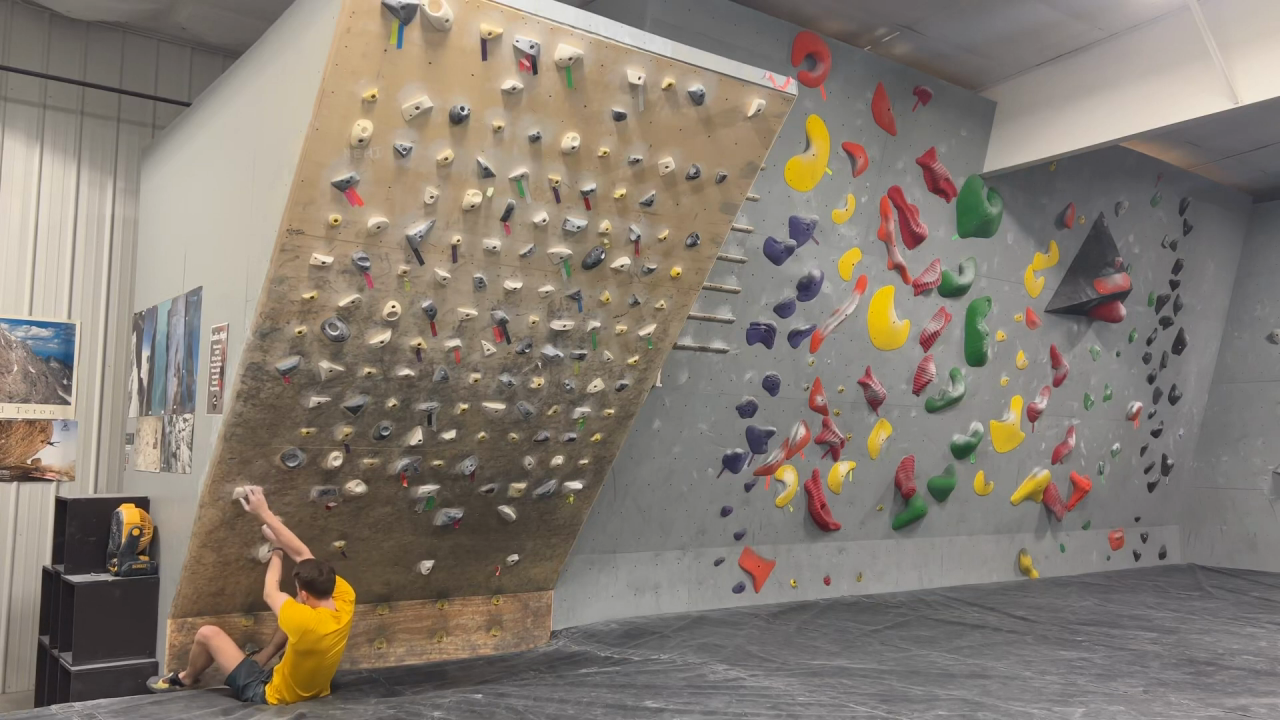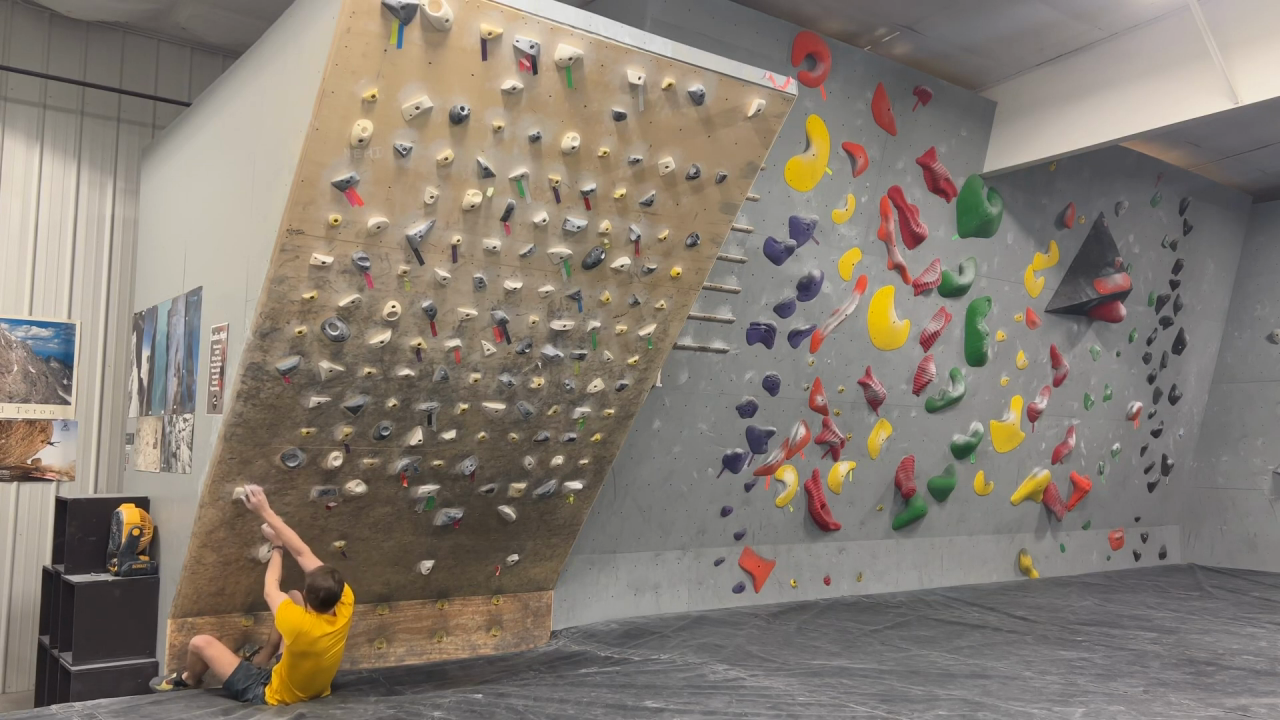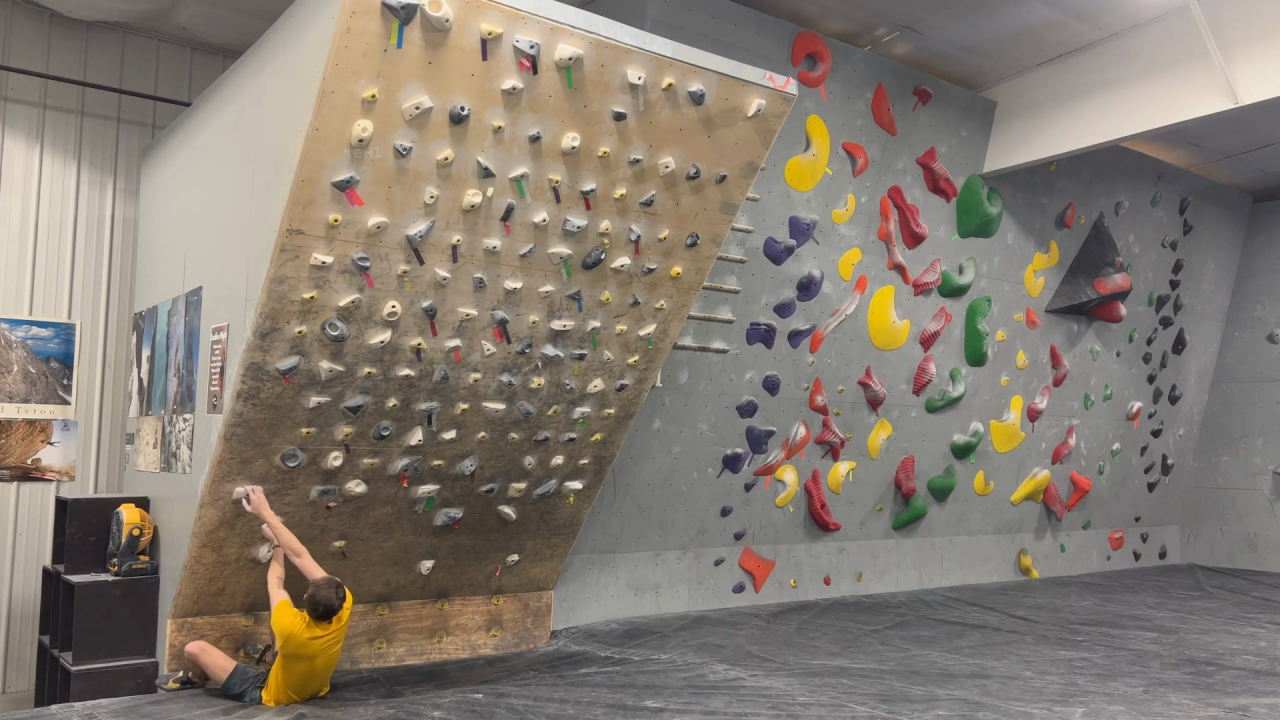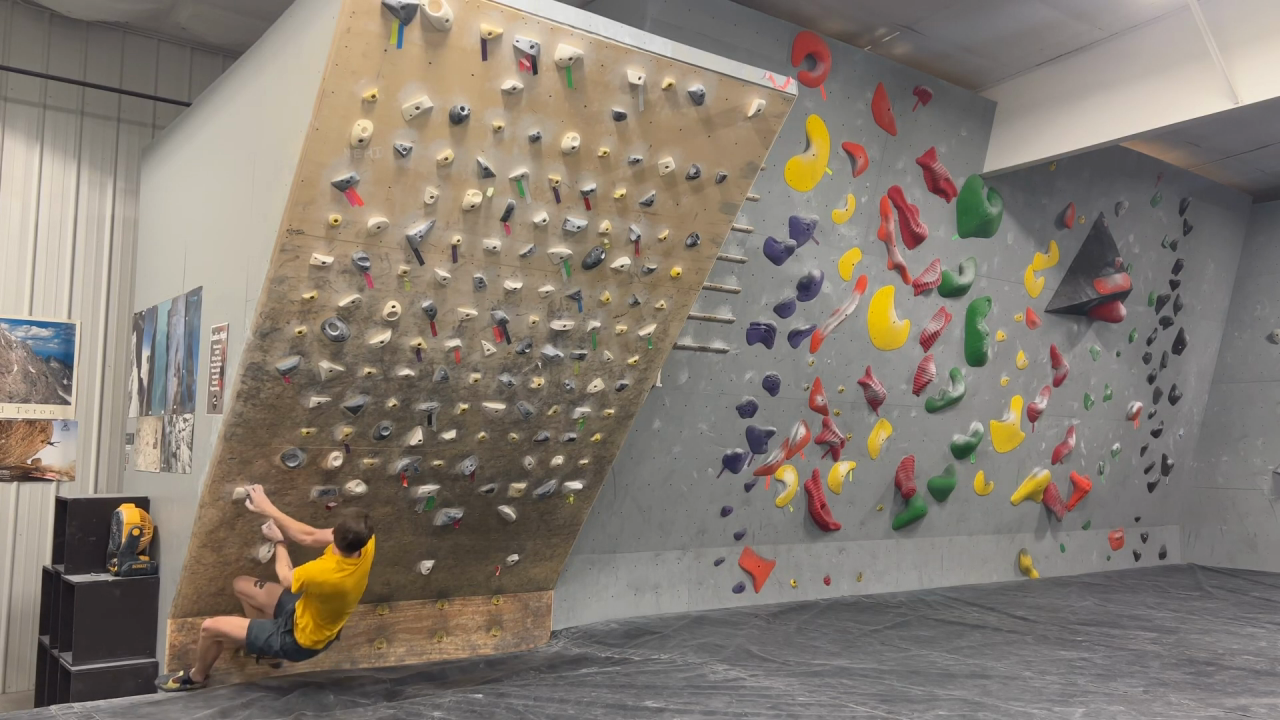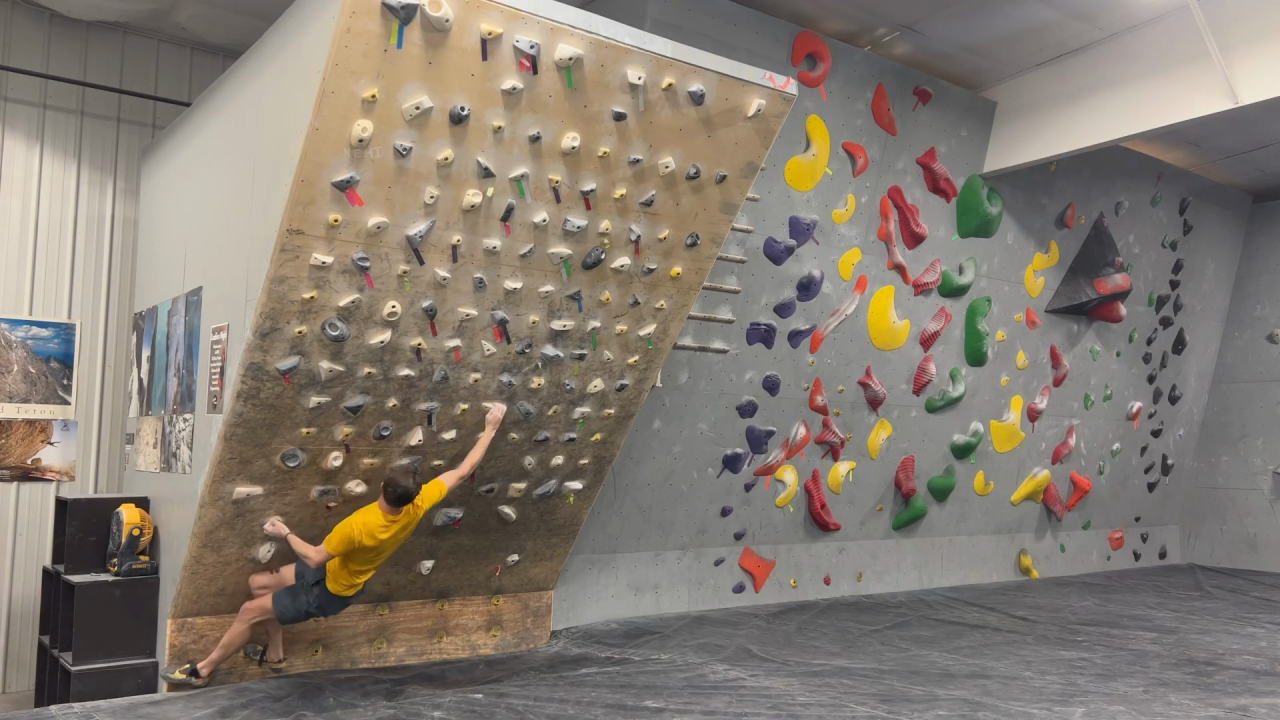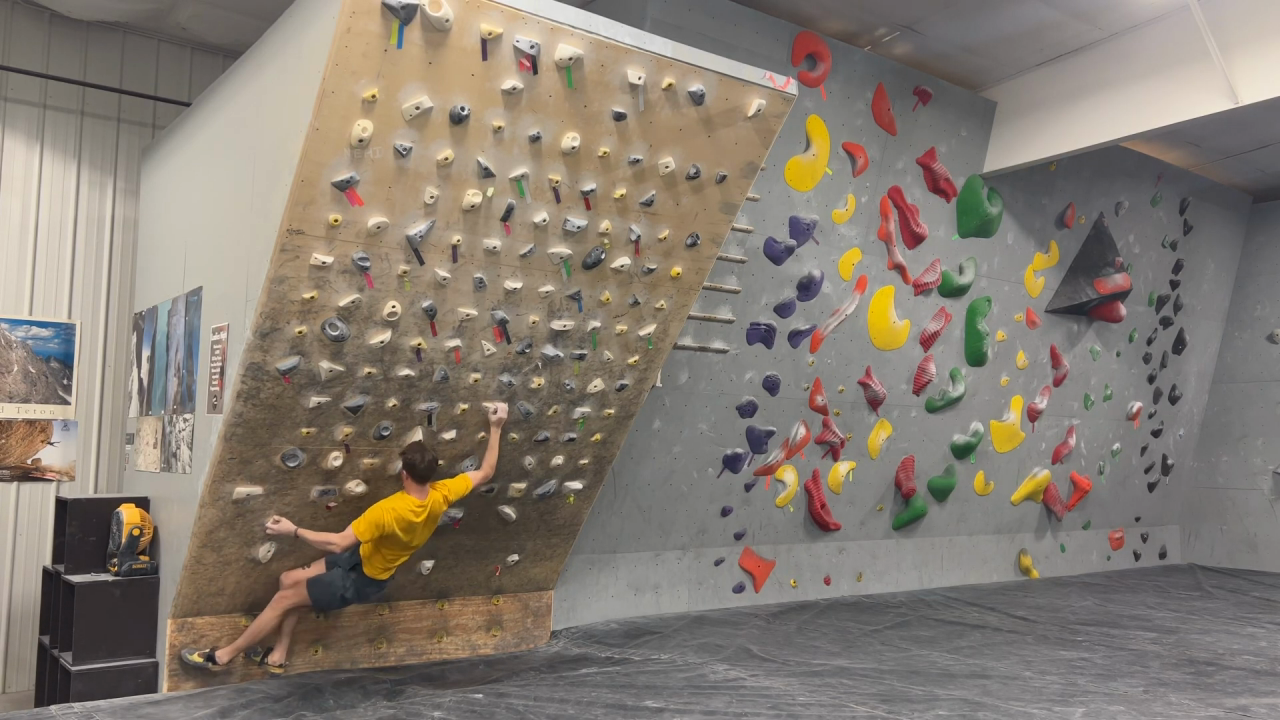
dt=0.7s
person 1, frame 1
left shoulder: (307, 621)
right shoulder: (346, 599)
left elbow: (270, 594)
right elbow: (302, 554)
left wrist: (277, 547)
right wrist: (264, 513)
left hip: (270, 695)
right hip: (312, 689)
left knee: (207, 633)
left ankle: (185, 679)
right ankle: (260, 659)
person 1, frame 2
left shoulder: (301, 624)
right shoulder: (345, 603)
left elbow: (270, 591)
right elbow: (303, 553)
left wrist: (277, 545)
right wrist: (266, 512)
left hip: (271, 696)
right hip: (311, 688)
left knee: (200, 643)
right knee: (292, 596)
left ankle: (189, 680)
right ankle: (264, 658)
person 1, frame 3
left shoulder: (292, 627)
right shoulder: (343, 605)
left elbow: (275, 584)
right elbow: (300, 557)
left wrist: (277, 545)
right wrist: (266, 513)
left hip: (271, 698)
right hip: (312, 691)
left knee: (195, 649)
left ankle: (195, 679)
person 1, frame 4
left shoulder: (324, 573)
right shoulder: (367, 544)
left elbow: (286, 577)
right elbow: (310, 537)
left wrist: (278, 540)
right wrist: (269, 509)
left hip: (300, 640)
right hip: (306, 613)
left knee: (211, 627)
right knee: (241, 585)
left ankle: (196, 677)
right ankle: (267, 645)
person 1, frame 5
left shoulder: (358, 527)
right shoulder: (419, 506)
left elbow: (315, 558)
right elbow: (463, 471)
left wrist: (285, 533)
right wrist: (490, 427)
left hip: (332, 592)
right hip: (337, 570)
left knee: (250, 611)
right knee: (258, 583)
left ankle: (202, 670)
right ankle: (275, 653)
person 1, frame 6
left shoulder: (388, 511)
right shoulder: (443, 494)
left elbow: (337, 543)
right elbow: (486, 472)
left wrist: (293, 530)
right wrist: (495, 427)
left hip: (364, 579)
right hip: (365, 557)
left knee: (284, 598)
right knee: (289, 580)
left ankle: (222, 656)
right ankle: (278, 656)
